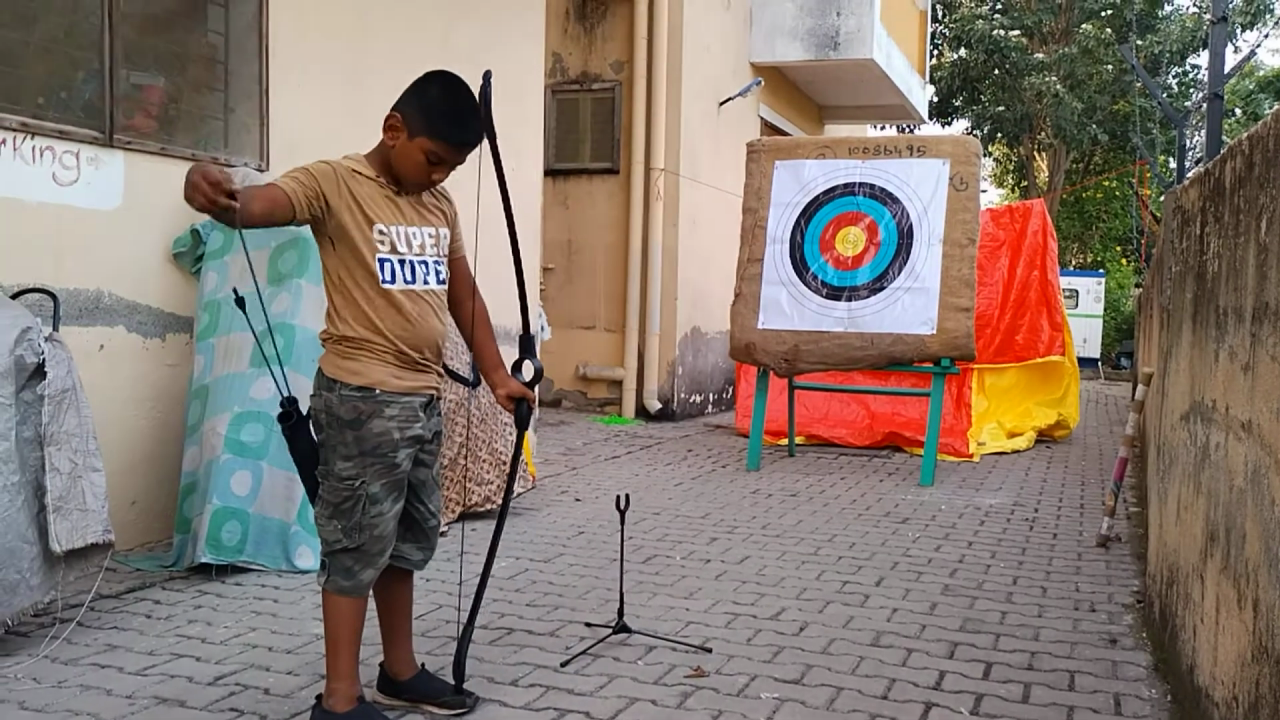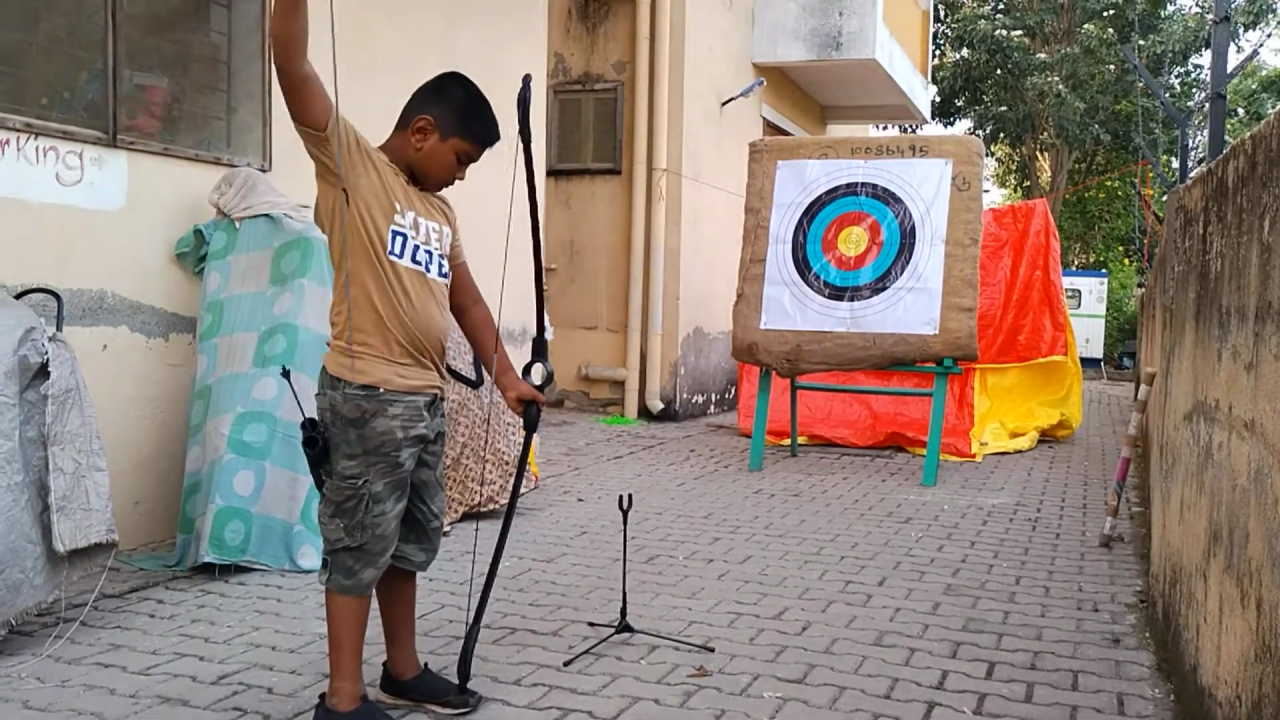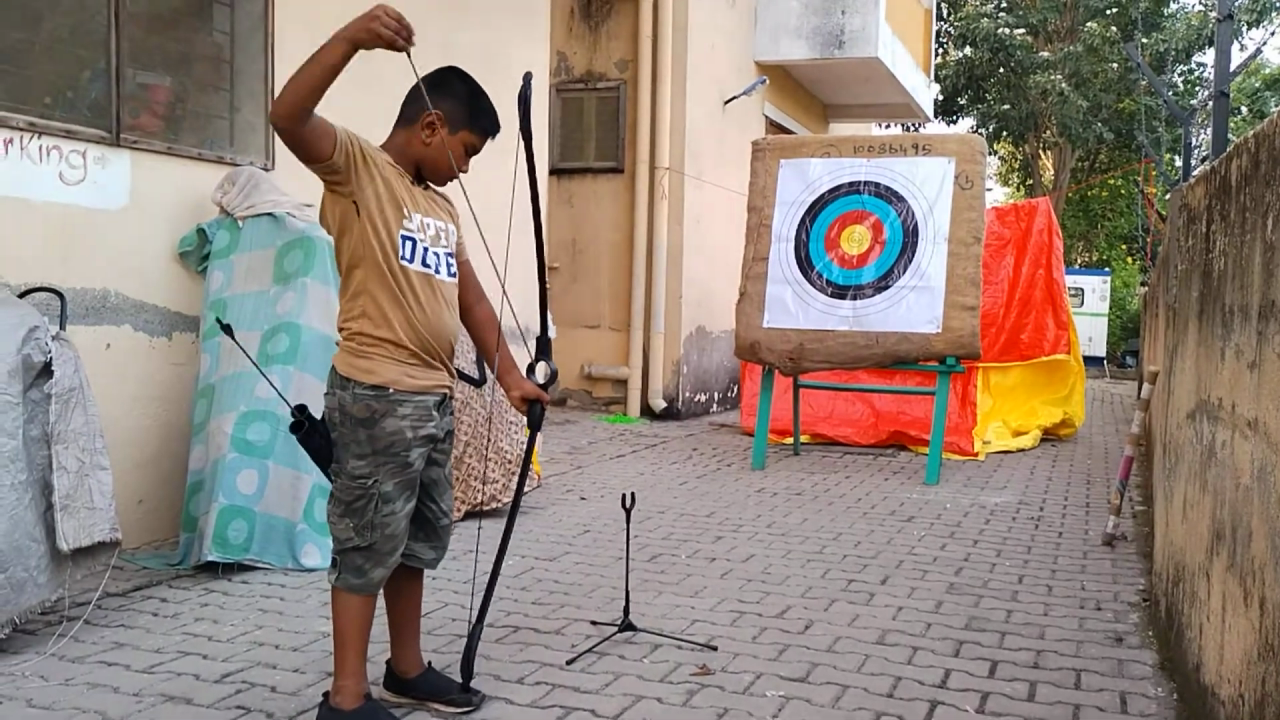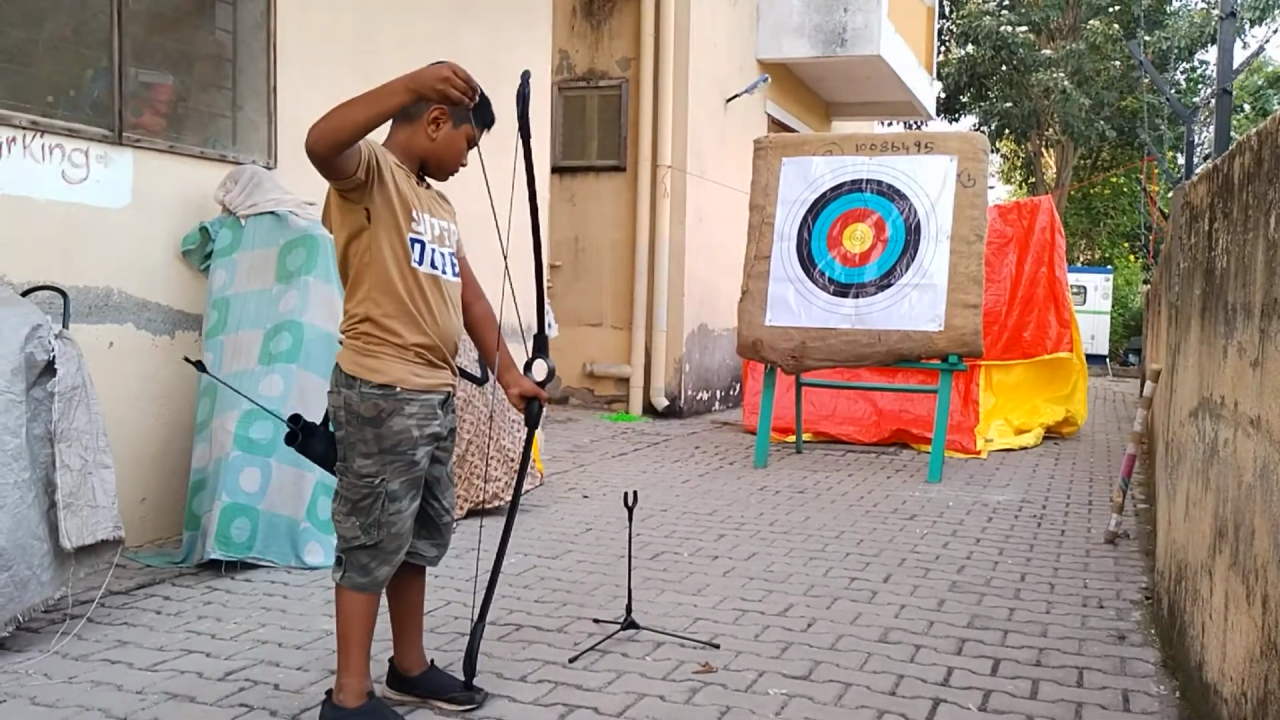
dt=0.7s
person 1, frame 1
left shoulder: (440, 206)
right shoulder: (334, 184)
left elbow: (464, 297)
right elbow: (259, 203)
left wrist: (498, 377)
right wrist: (215, 191)
left hip: (423, 398)
right hip: (362, 398)
left knee: (407, 541)
right knee: (358, 546)
person 1, frame 2
left shoulder: (438, 210)
right shoulder: (350, 163)
left elbow: (465, 298)
right elbow: (292, 68)
left wrist: (505, 377)
left hip: (425, 398)
right hip: (367, 396)
left knee: (410, 543)
right knee: (360, 545)
person 1, frame 3
left shoulder: (440, 206)
right shoulder: (357, 167)
left elbow: (471, 295)
right elbow: (288, 119)
left wrist: (509, 376)
left hip: (434, 398)
right hip: (376, 397)
left knee: (417, 541)
right knee: (367, 545)
person 1, frame 4
left shoulder: (439, 202)
right shoulder: (369, 171)
left elbow: (470, 295)
right elbow: (321, 142)
left wrist: (510, 374)
right wrist: (410, 83)
left hip: (435, 394)
right hip: (380, 393)
left knee: (419, 540)
right knee: (373, 542)
left ankle: (410, 666)
